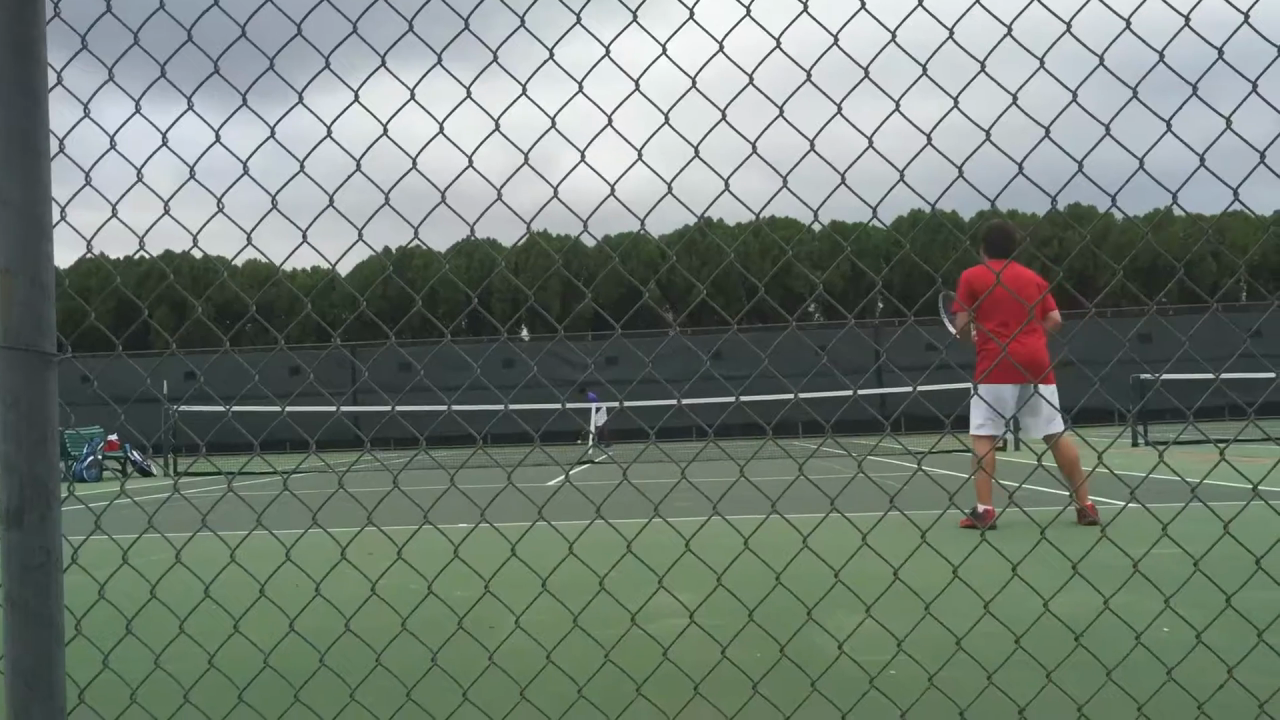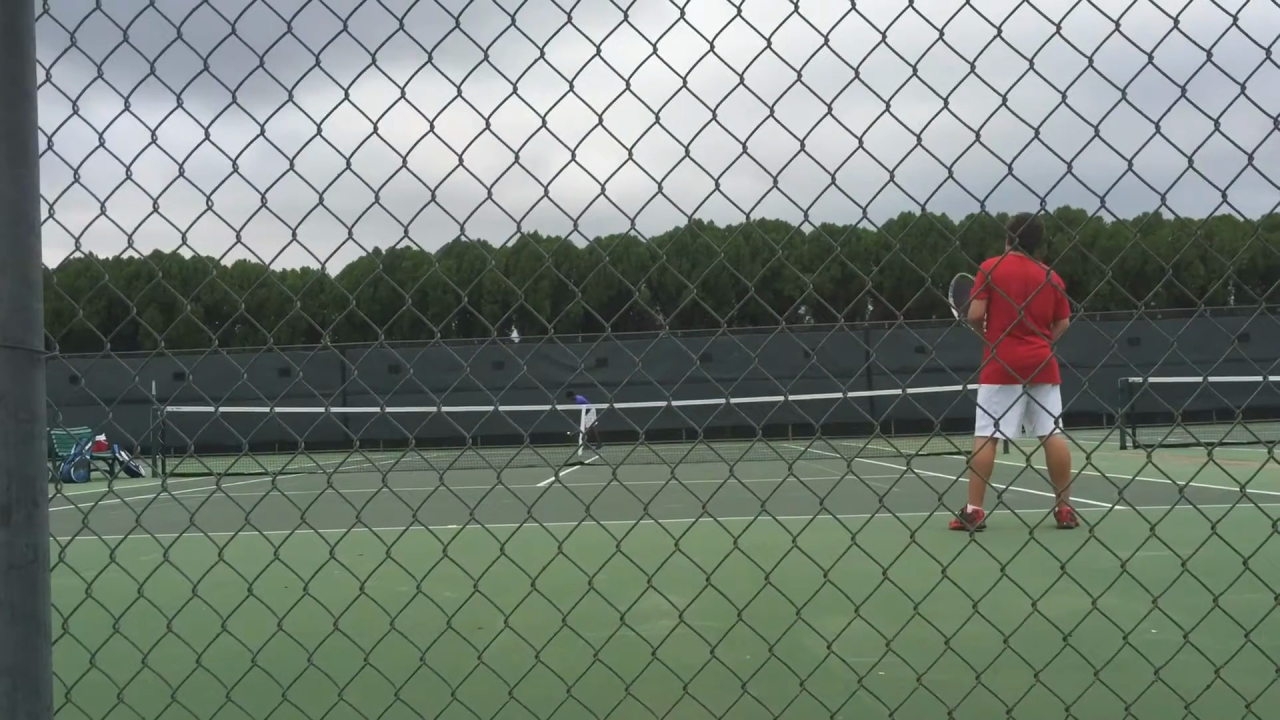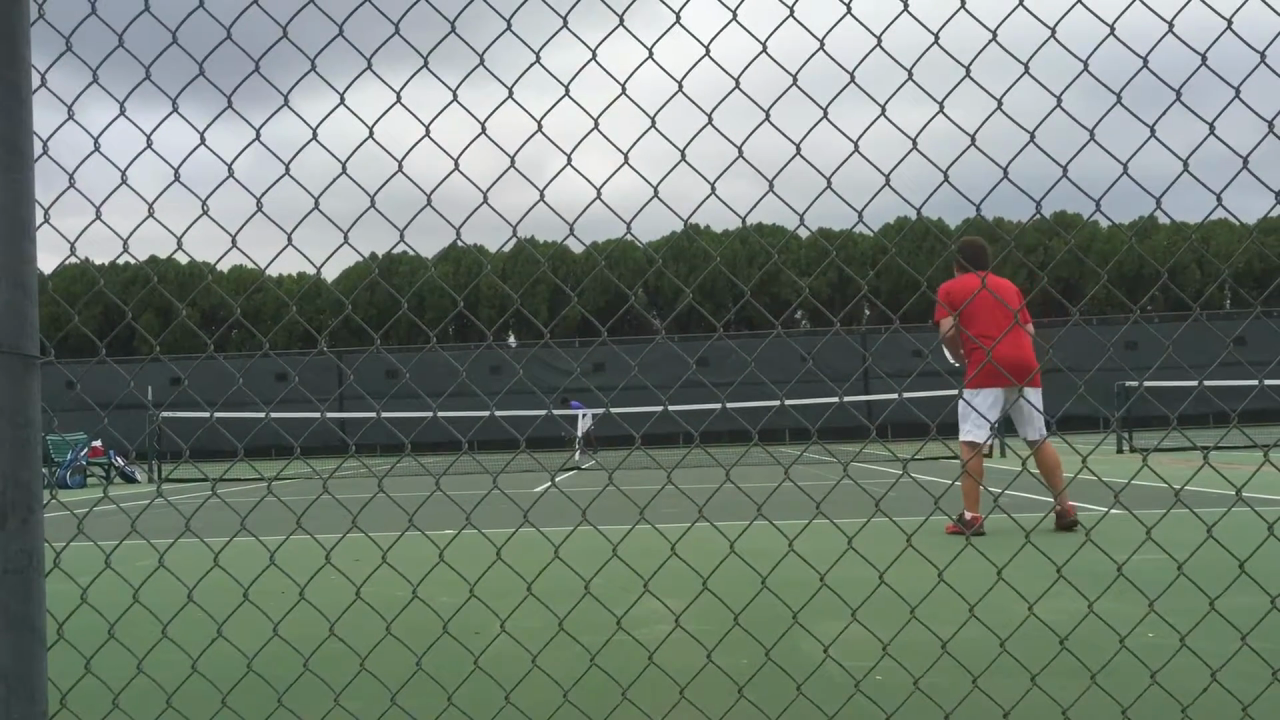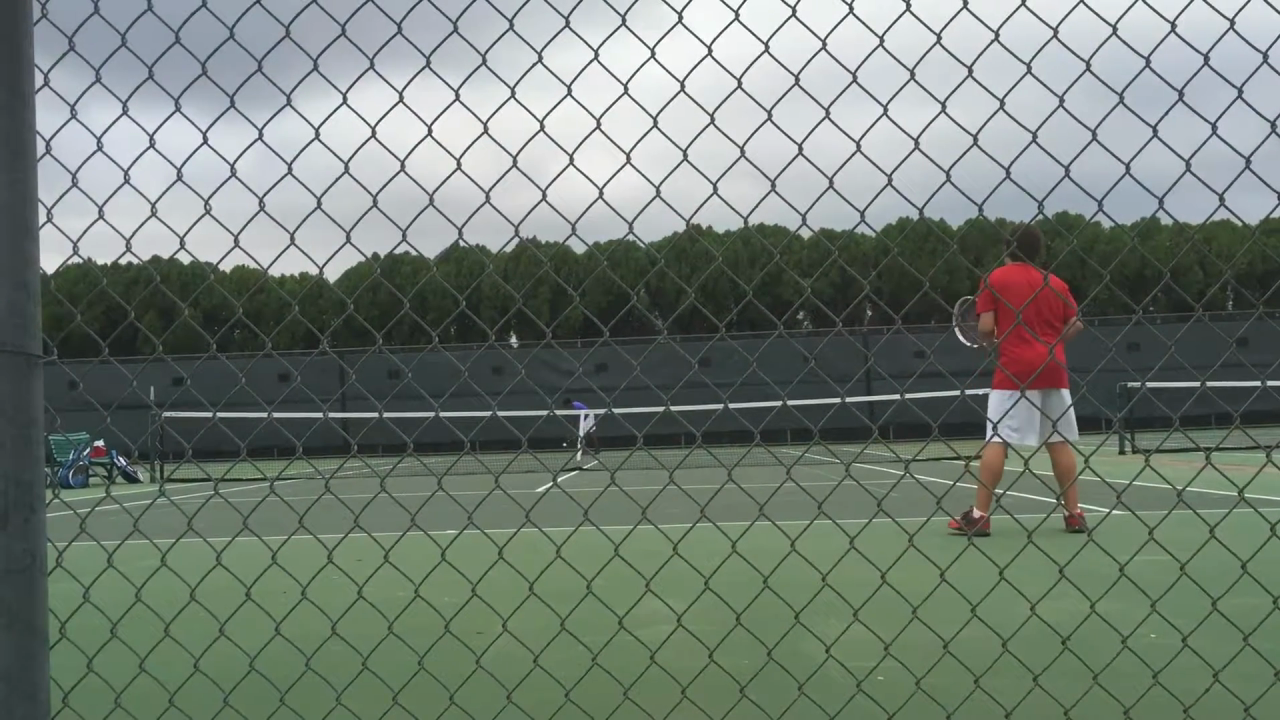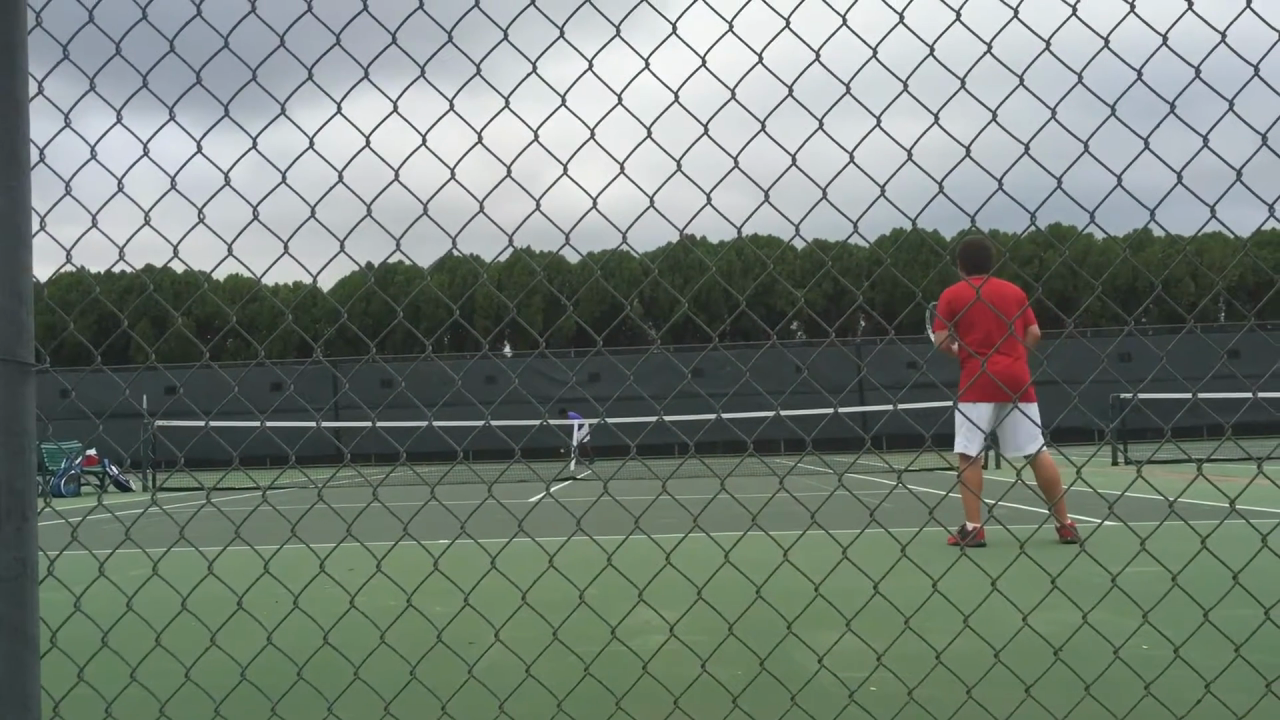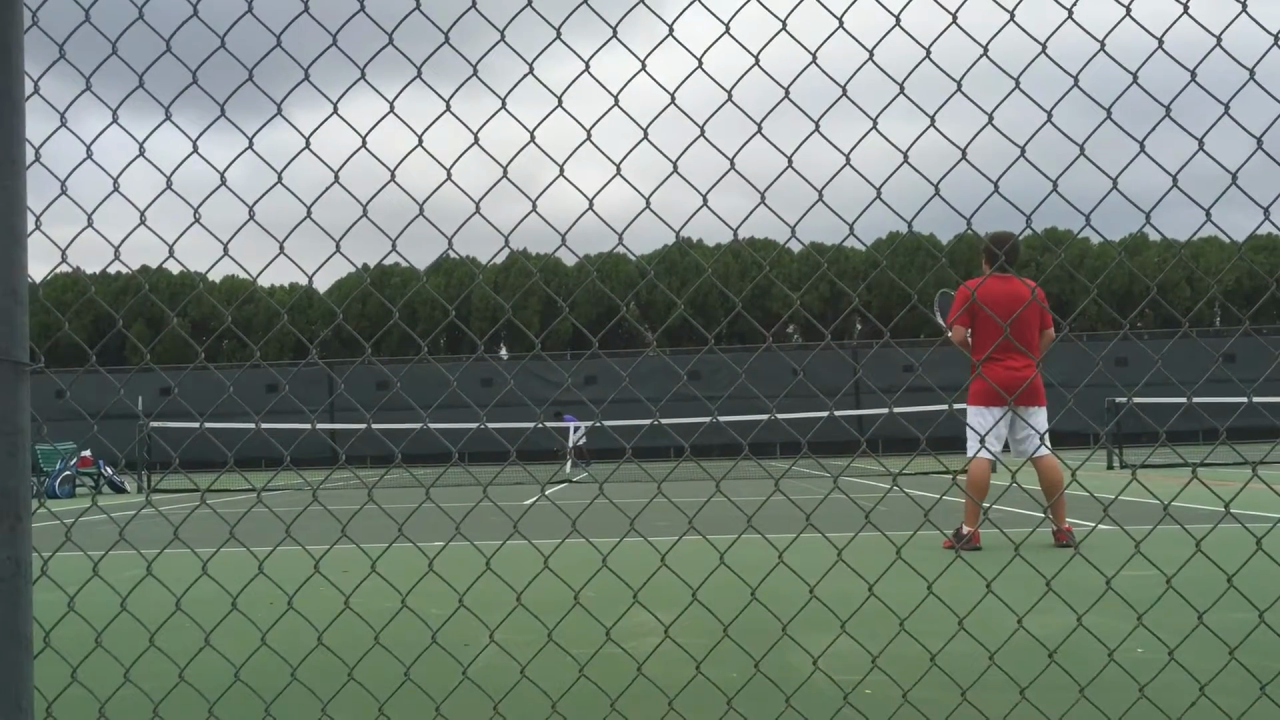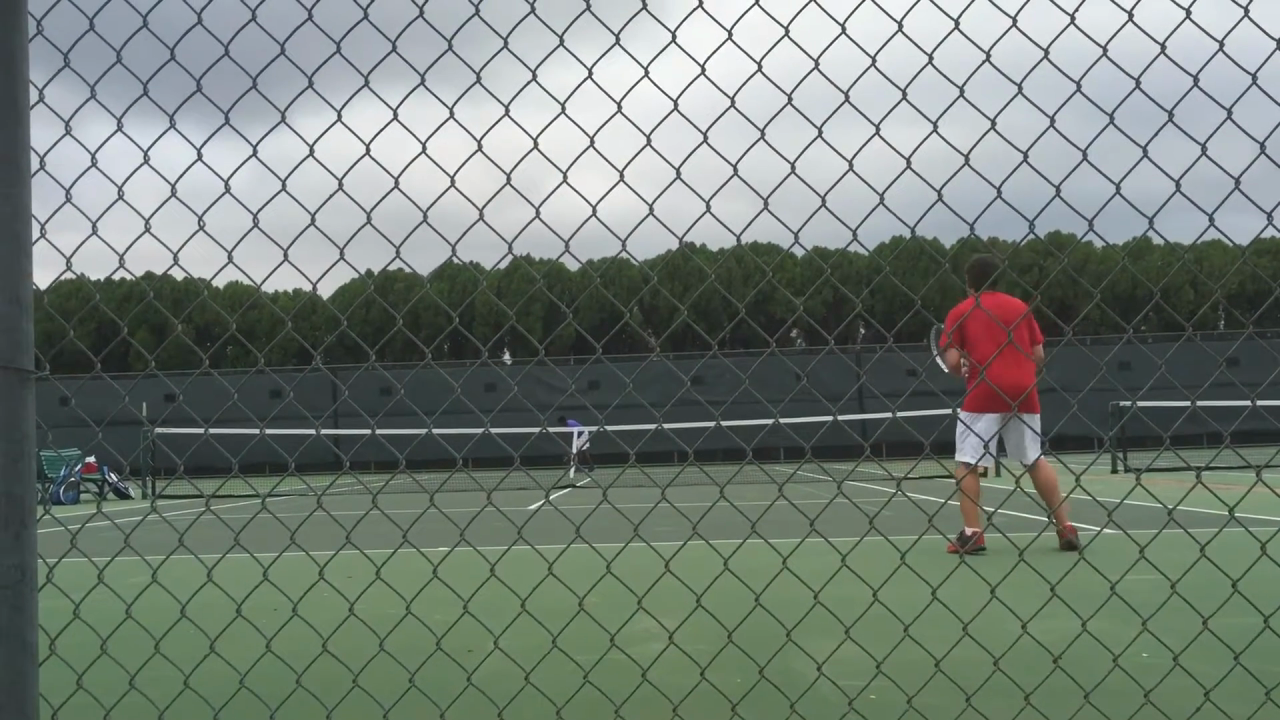
dt=0.7s
person 1, frame 1
left shoulder: (971, 276)
right shoulder: (1033, 277)
left elbow: (961, 324)
right elbow: (1054, 320)
left wrist: (971, 337)
left hip: (998, 365)
right hip: (1036, 362)
left knee: (983, 436)
right knee: (1056, 433)
left ankle: (984, 510)
right ankle: (1085, 505)
person 1, frame 2
left shoulder: (990, 268)
right shoulder: (1051, 276)
left elbow: (974, 315)
right elbow: (1063, 325)
left wrist: (984, 328)
left hip: (1002, 365)
right hip: (1042, 364)
left knee: (986, 436)
right knee: (1053, 434)
left ankle: (974, 510)
right ankle: (1064, 509)
person 1, frame 3
left shoulder: (949, 288)
right shoulder: (1009, 286)
left elbow: (949, 331)
right elbow: (1030, 330)
left wrist: (959, 355)
left hip: (986, 369)
right hip: (1025, 364)
left knee: (972, 441)
right knee: (1039, 438)
left ankle: (971, 516)
right ankle: (1064, 507)
person 1, frame 4
left shoulder: (993, 279)
right shoulder: (1055, 283)
left elbow: (985, 327)
right elbow: (1075, 325)
left wrist: (993, 339)
left hip: (1013, 370)
right hip: (1052, 370)
left knee: (997, 441)
right knee: (1060, 440)
left ankle: (979, 515)
right ankle: (1073, 513)
person 1, frame 5
left shoulder: (952, 295)
right shoulder: (1014, 291)
left elbow: (942, 343)
right elbow: (1034, 334)
left hip: (978, 383)
right hip: (1018, 380)
left knee: (969, 454)
right knee: (1037, 452)
left ankle: (973, 527)
right ankle: (1065, 523)
person 1, frame 6
left shoulder: (971, 290)
right shoulder: (1033, 291)
left elbow: (957, 336)
right elbow: (1049, 335)
left hip: (988, 385)
right hip: (1028, 384)
left knee: (980, 455)
right knee: (1043, 454)
left ankle: (970, 531)
right ankle: (1062, 528)
person 1, frame 7
left shoulder: (961, 312)
right shoulder: (1020, 306)
left elbow: (952, 361)
right elbow: (1038, 354)
left wrist: (964, 372)
left hip: (984, 393)
right hip: (1024, 391)
left knee: (968, 463)
right knee: (1036, 460)
left ankle: (972, 533)
right ankle: (1065, 528)
